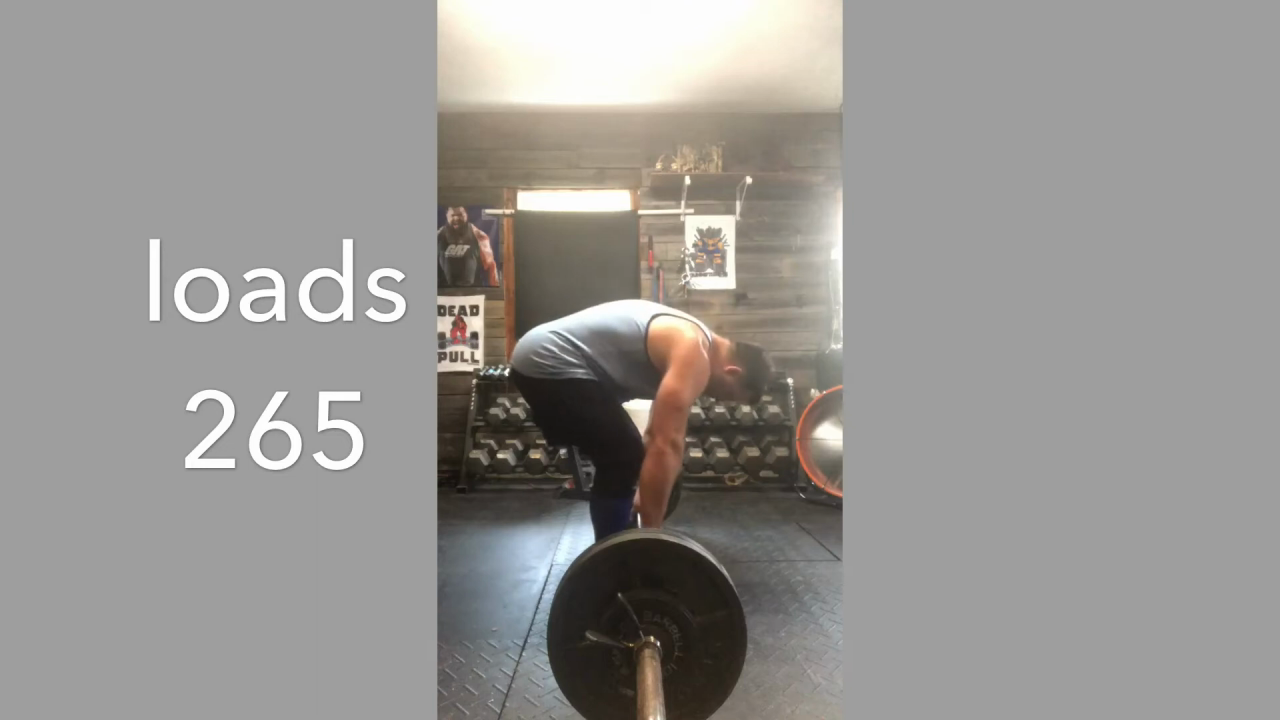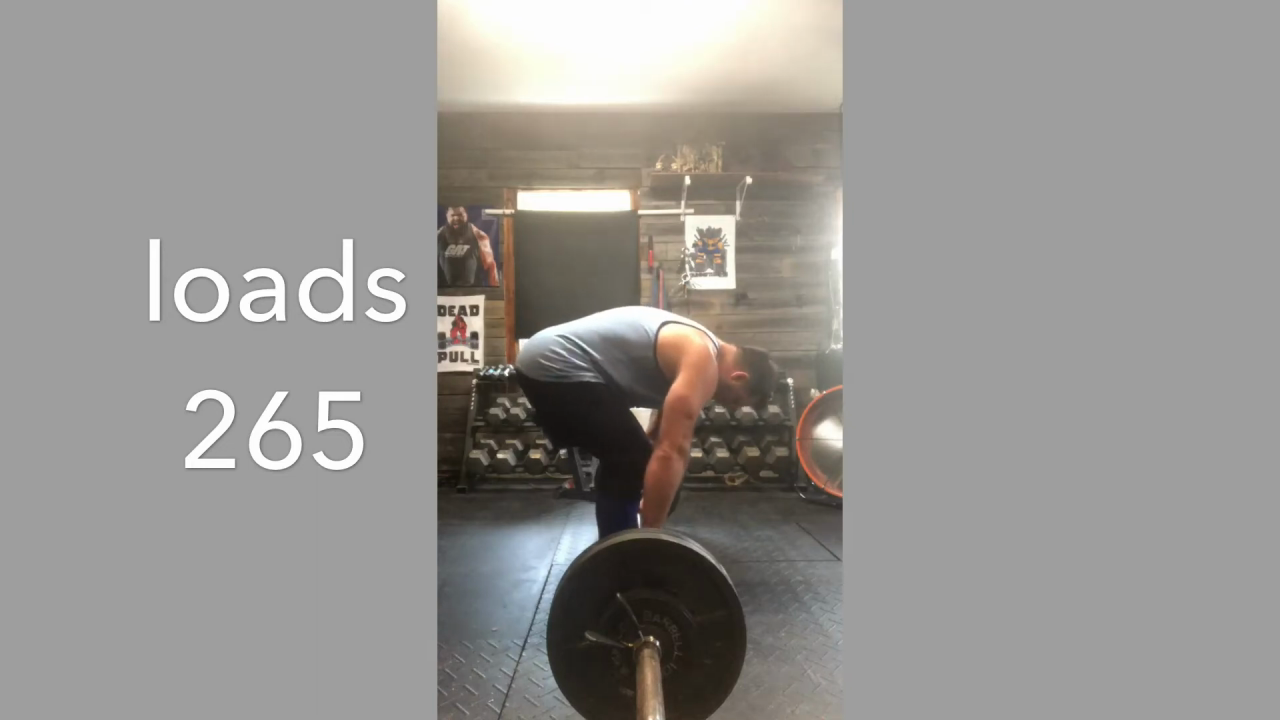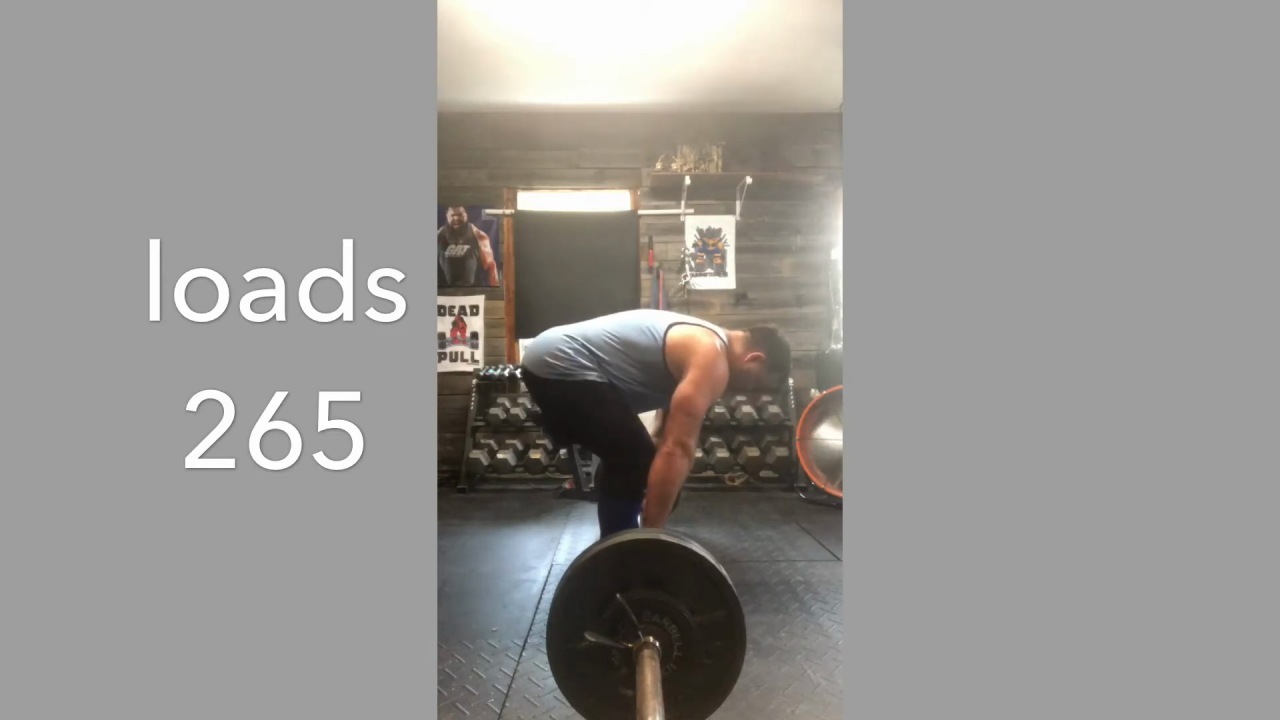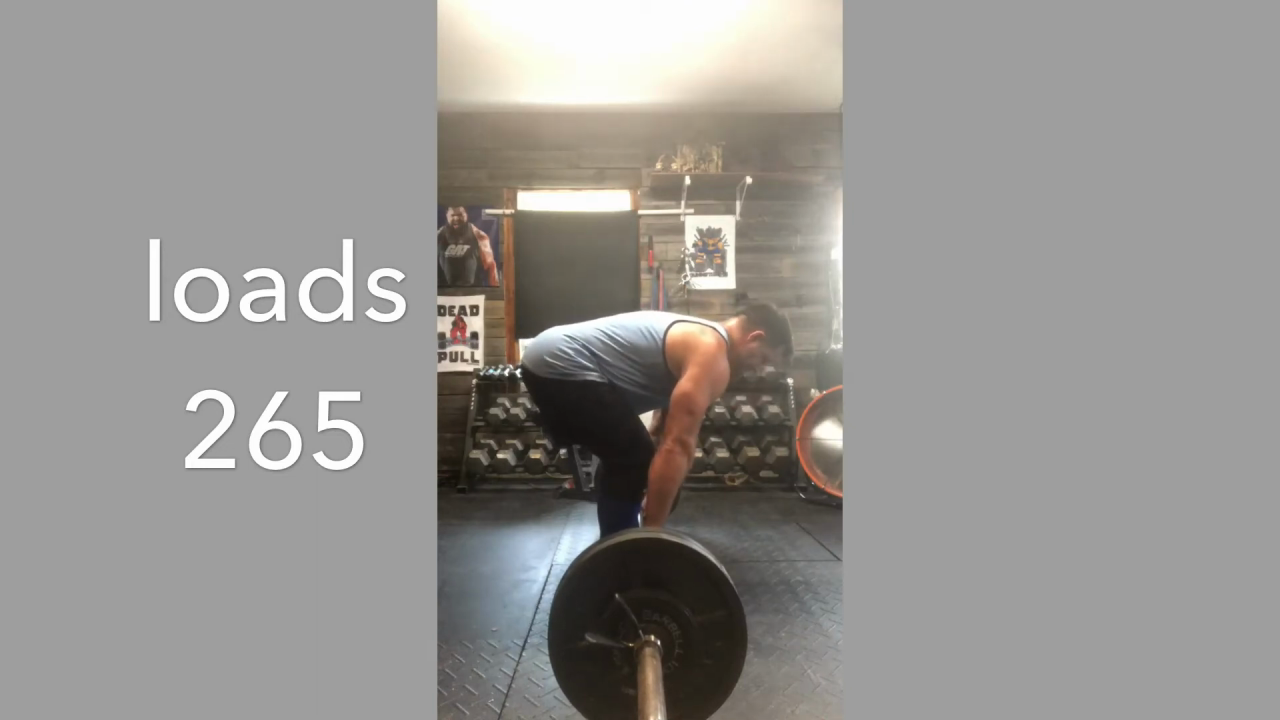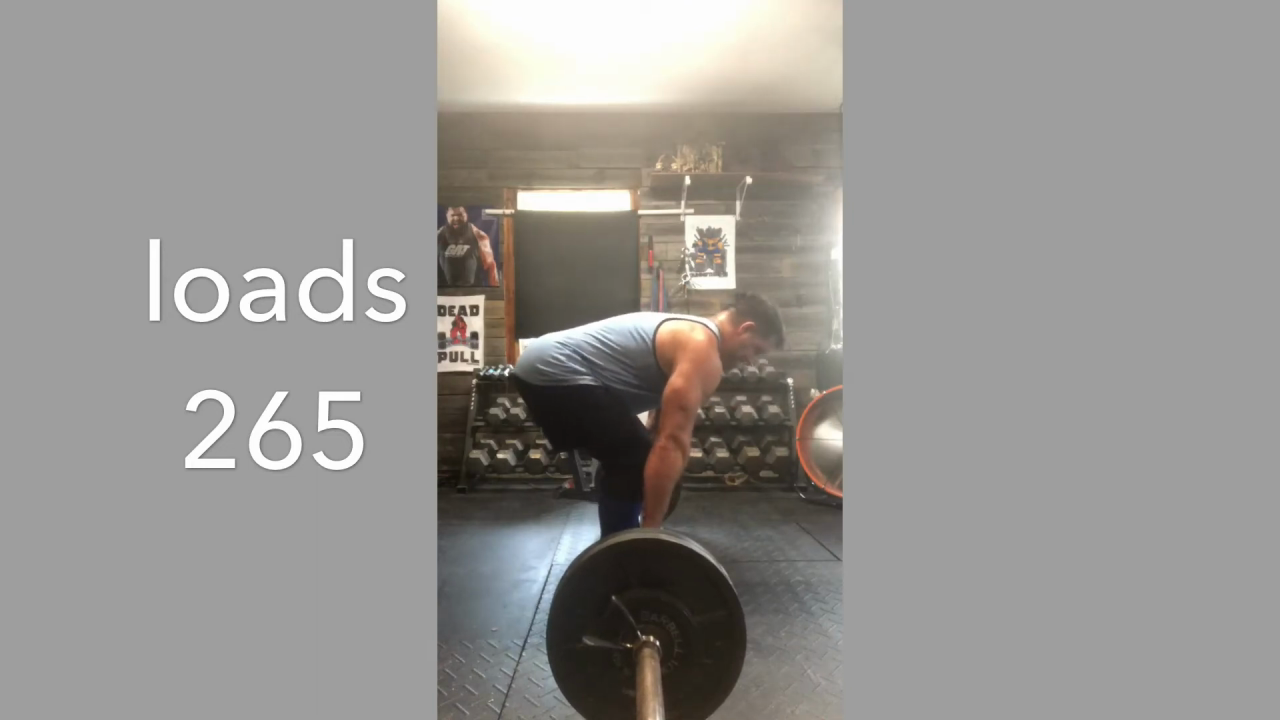
dt=0.7s
person 1, frame 1
left shoulder: (690, 340)
right shoulder: (694, 355)
left elbow: (657, 436)
right elbow: (667, 445)
left wrist: (643, 491)
right wrist: (651, 529)
left hip: (538, 358)
right hip: (550, 364)
left knee: (619, 457)
right knee: (623, 459)
person 1, frame 2
left shoulder: (693, 346)
right shoulder: (703, 361)
left elbow: (660, 440)
right elbow: (672, 452)
left wrist: (646, 495)
left hip: (541, 358)
right hip: (556, 367)
left knee: (621, 458)
right knee: (631, 461)
person 1, frame 3
left shoulder: (703, 342)
right shoulder: (711, 359)
left elbow: (667, 439)
right elbow: (678, 449)
right wrist: (652, 532)
left hip: (548, 358)
right hip: (561, 366)
left knee: (626, 459)
right knee: (634, 462)
person 1, frame 4
left shoulder: (699, 337)
right shoulder: (711, 353)
left elbow: (665, 433)
right elbow: (678, 446)
right wrist: (652, 530)
left hip: (546, 358)
right hip: (561, 366)
left knee: (624, 458)
right knee: (634, 461)
person 1, frame 5
left shoulder: (691, 333)
right shoulder: (703, 351)
left elbow: (661, 434)
right elbow: (672, 443)
right wrist: (650, 528)
left hip: (542, 365)
right hip: (553, 372)
left knee: (626, 459)
right knee: (634, 461)
